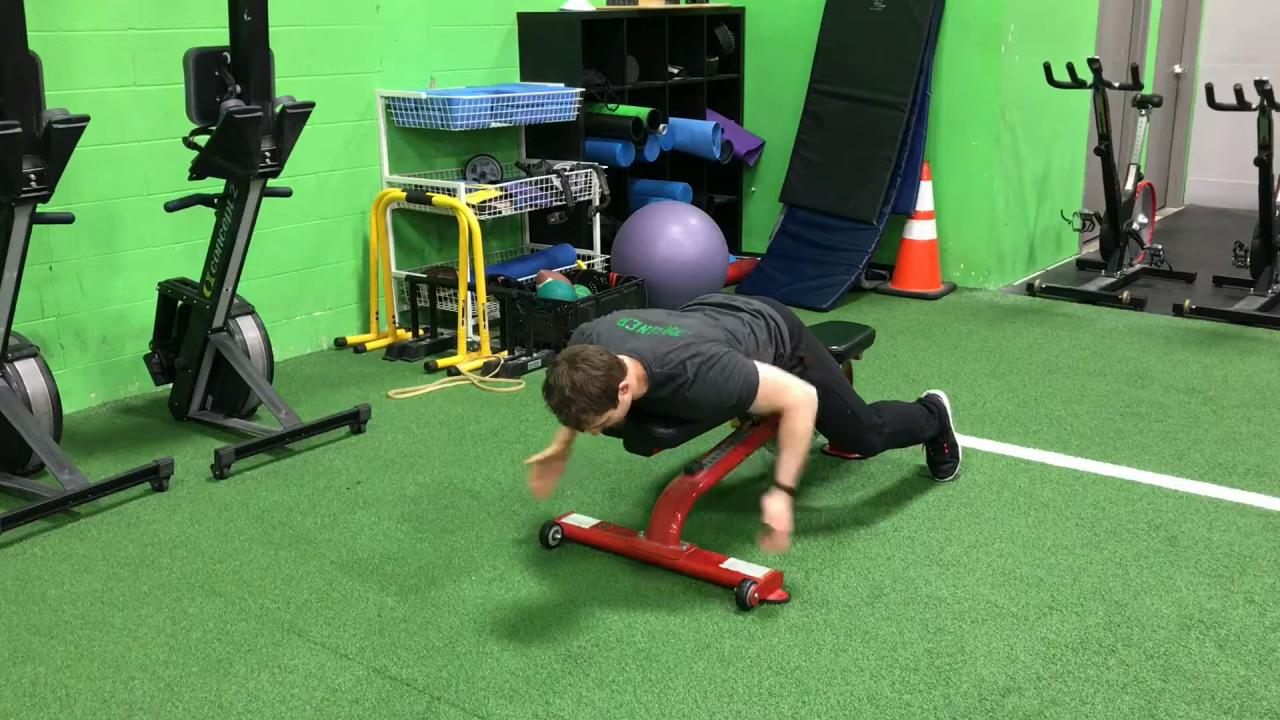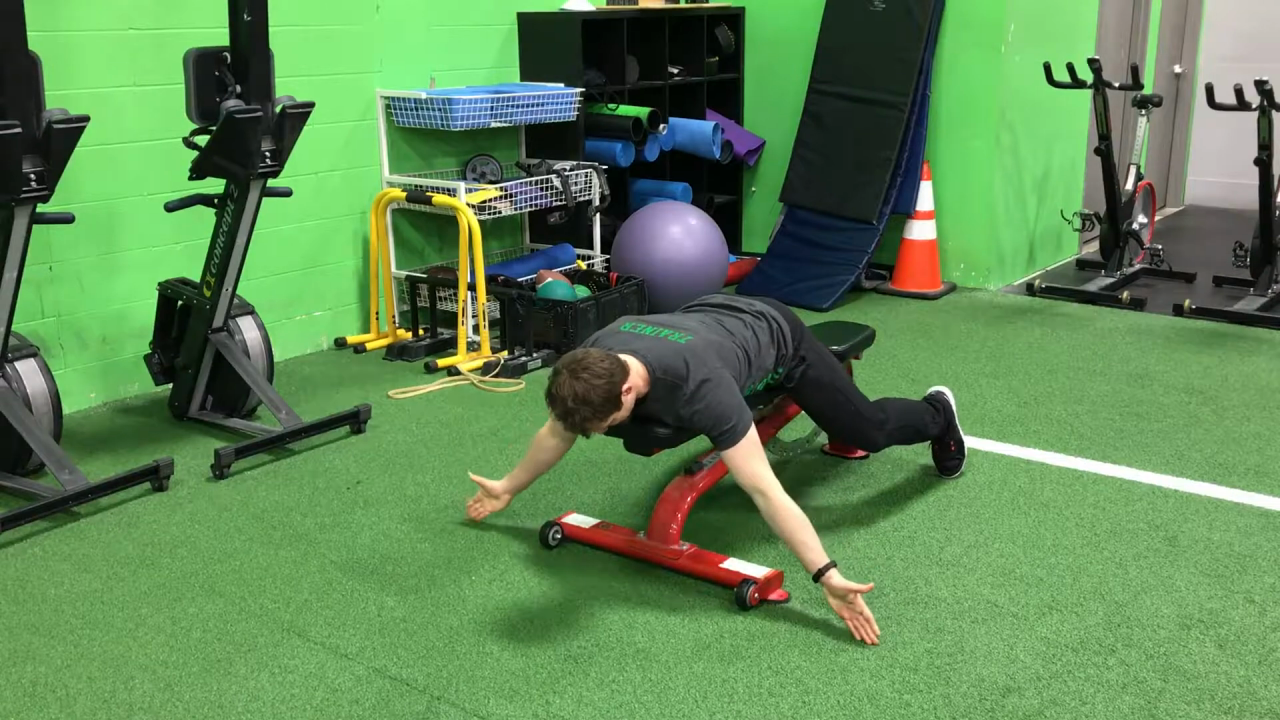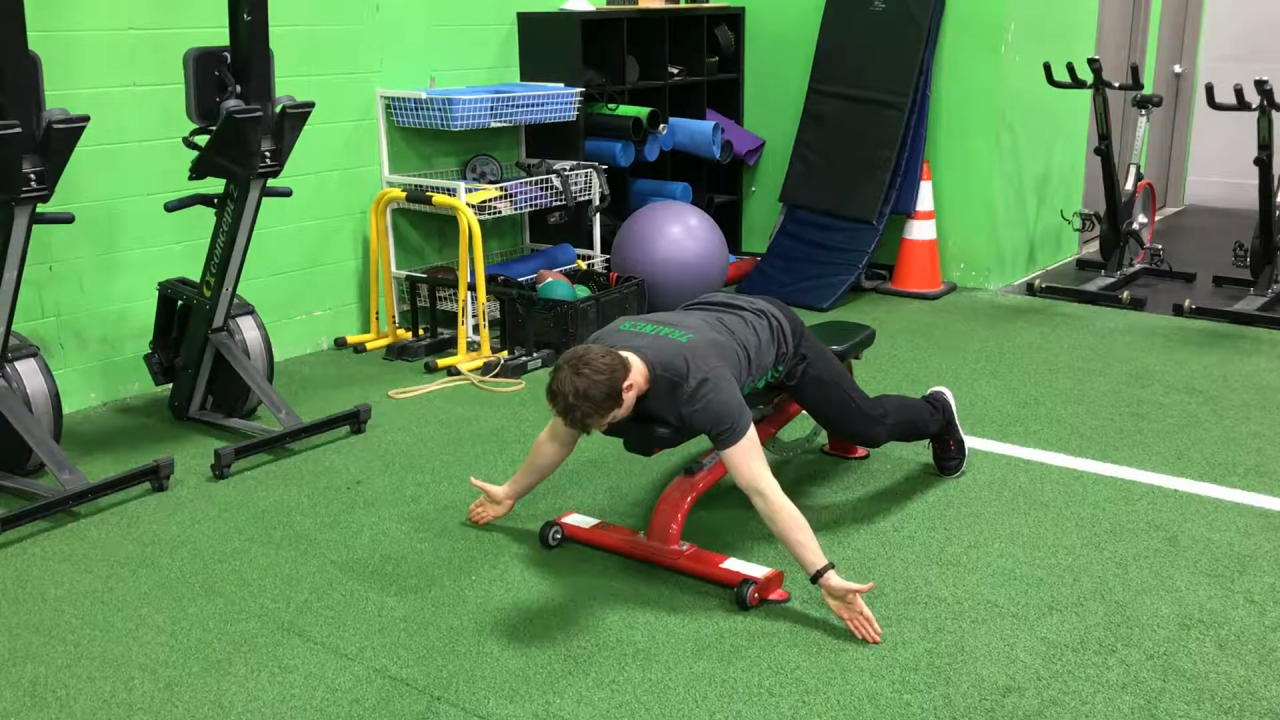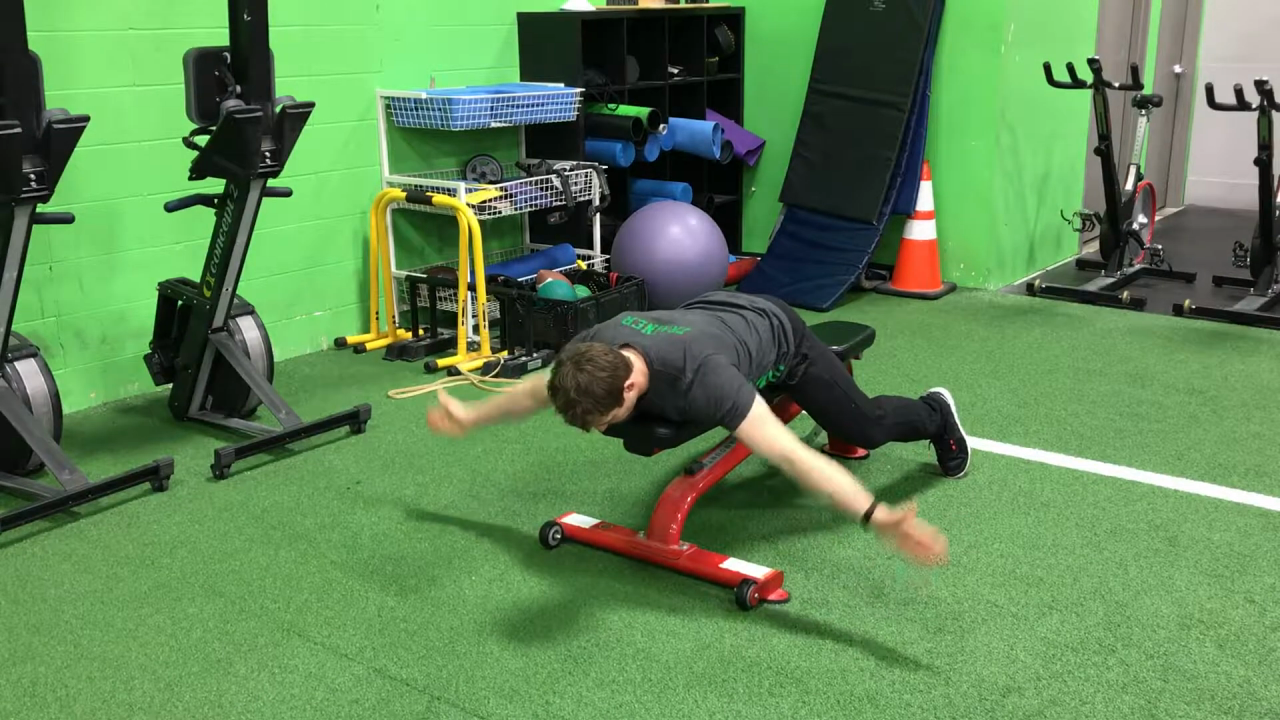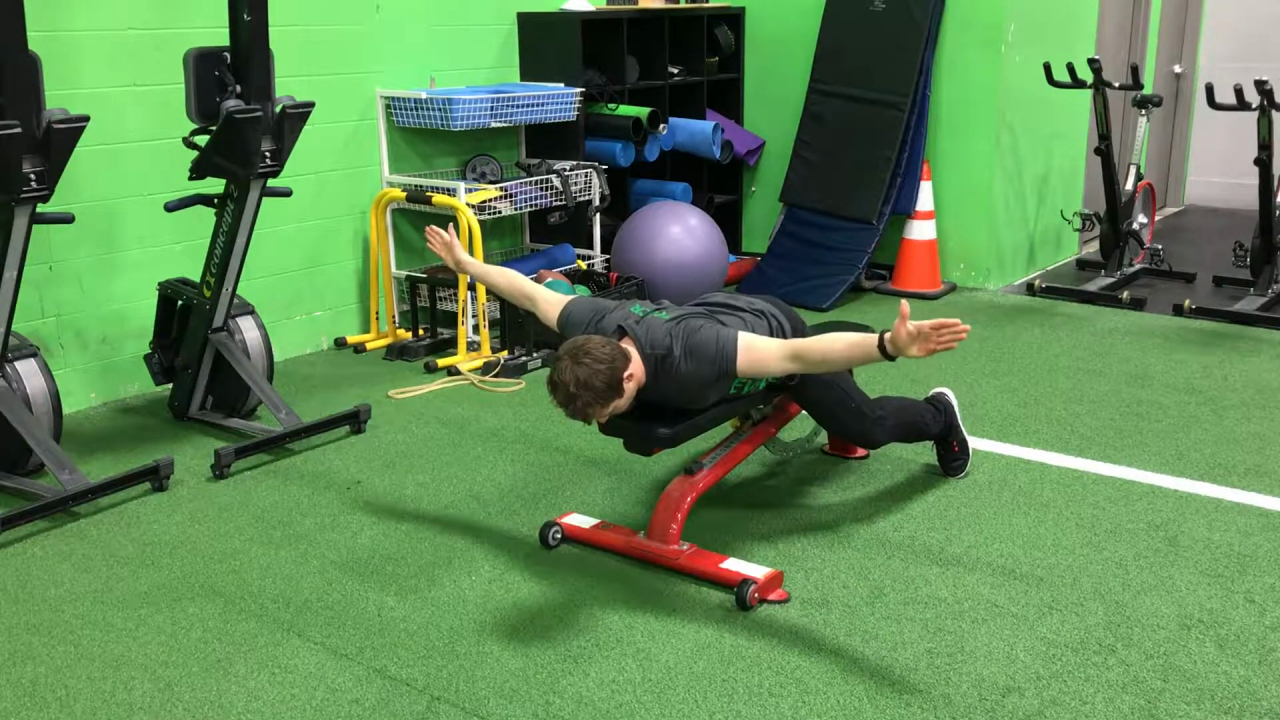
dt=0.7s
person 1, frame 1
left shoulder: (695, 374)
right shoulder: (586, 343)
left elbow: (801, 398)
left wrist: (781, 492)
right wrist: (559, 447)
left hip: (775, 334)
right hip: (715, 313)
left knee: (864, 434)
left ankle: (931, 417)
person 1, frame 2
left shoulder: (698, 388)
right shoulder: (592, 364)
left elbow: (764, 489)
right elbow: (557, 431)
left wrist: (828, 576)
right wrist: (507, 488)
left hip: (777, 337)
right hip: (720, 314)
left knee: (867, 430)
left ankle: (937, 414)
person 1, frame 3
left shoulder: (698, 386)
right shoulder: (591, 363)
left elbow: (762, 490)
right elbow: (557, 436)
left wrist: (825, 578)
right wrist: (509, 493)
left hip: (777, 335)
right hip: (718, 314)
left knee: (867, 424)
left ankle: (936, 413)
person 1, frame 4
left shoulder: (695, 377)
right shoulder: (593, 350)
left elbow: (790, 455)
right elbow: (533, 392)
left wrist: (874, 515)
right wrist: (470, 415)
left hip: (775, 333)
right hip: (715, 313)
left knee: (861, 423)
left ankle: (933, 413)
person 1, frame 5
left shoulder: (686, 355)
right shoulder: (591, 328)
left elbow: (798, 355)
right elbow: (531, 293)
left wrist: (890, 345)
right wrist: (466, 263)
left hip: (776, 334)
right hip: (722, 314)
left knee: (865, 427)
left ankle: (938, 415)
